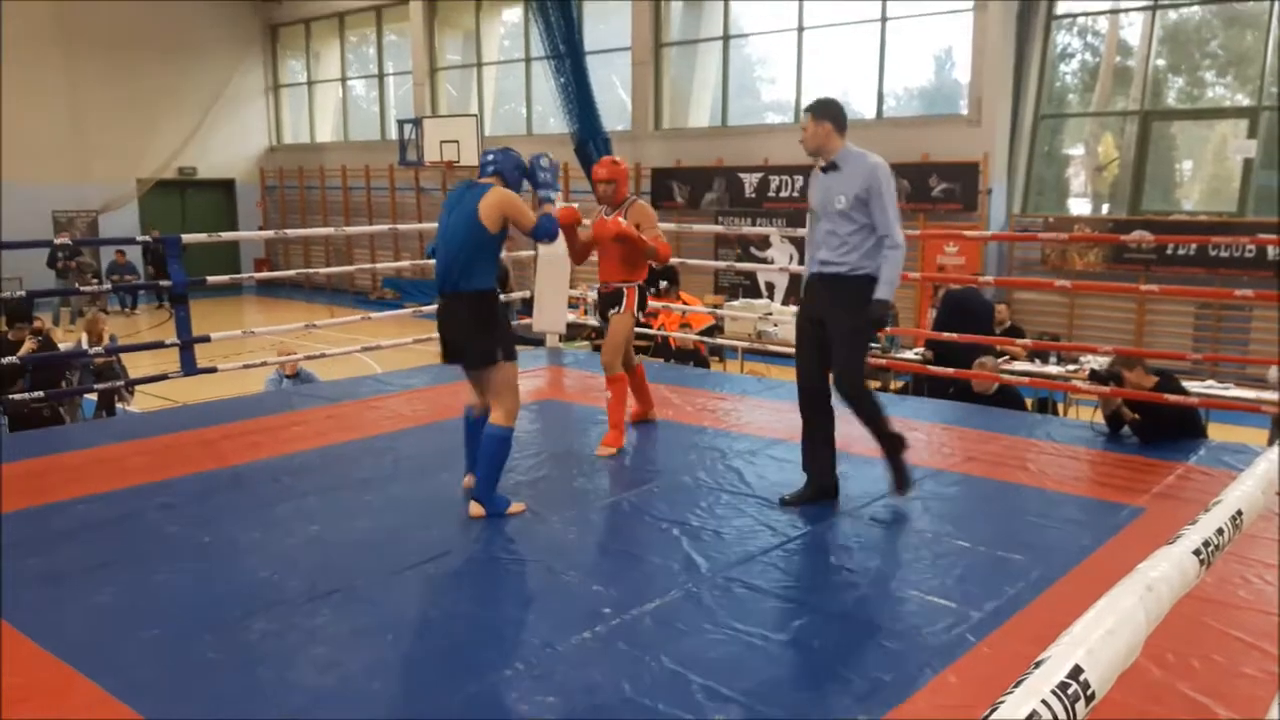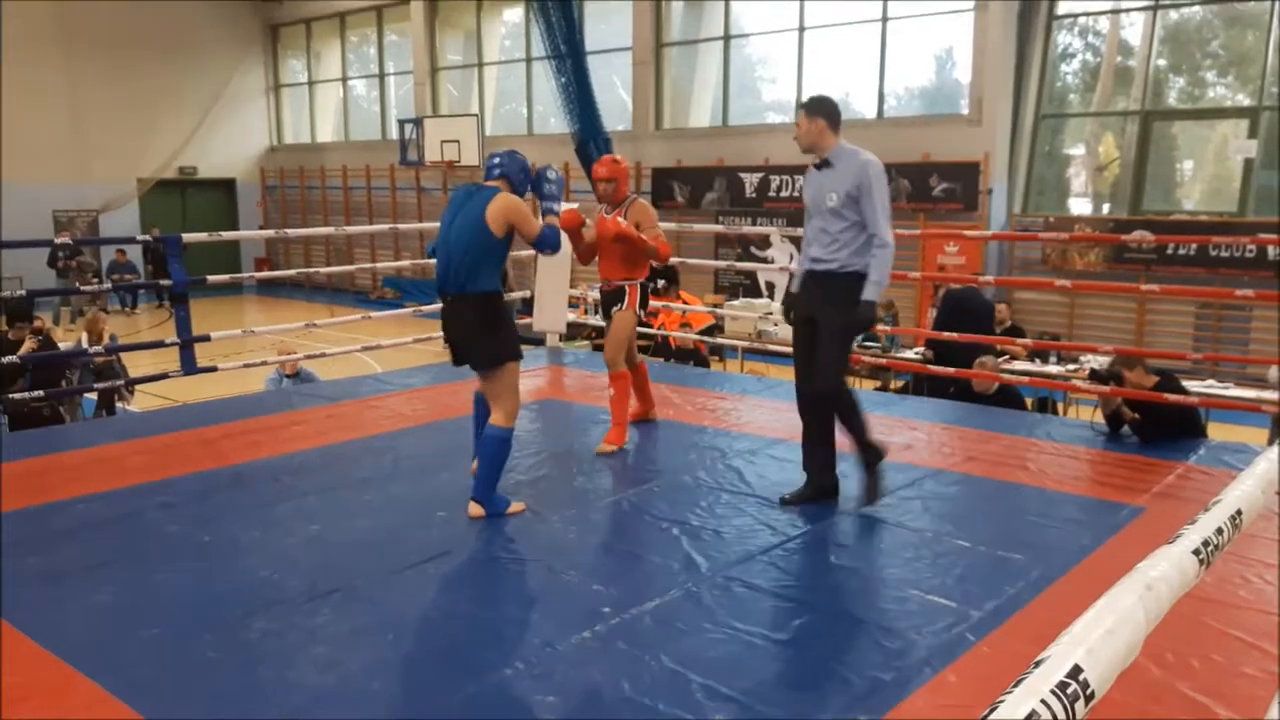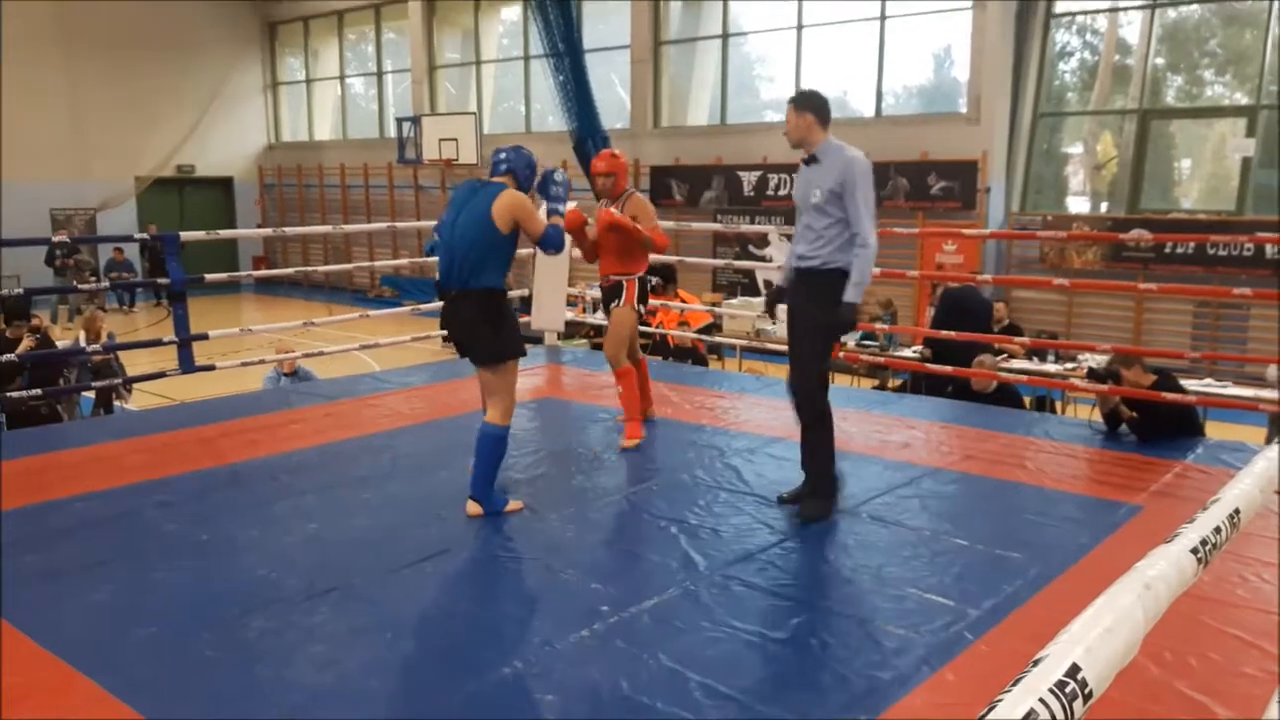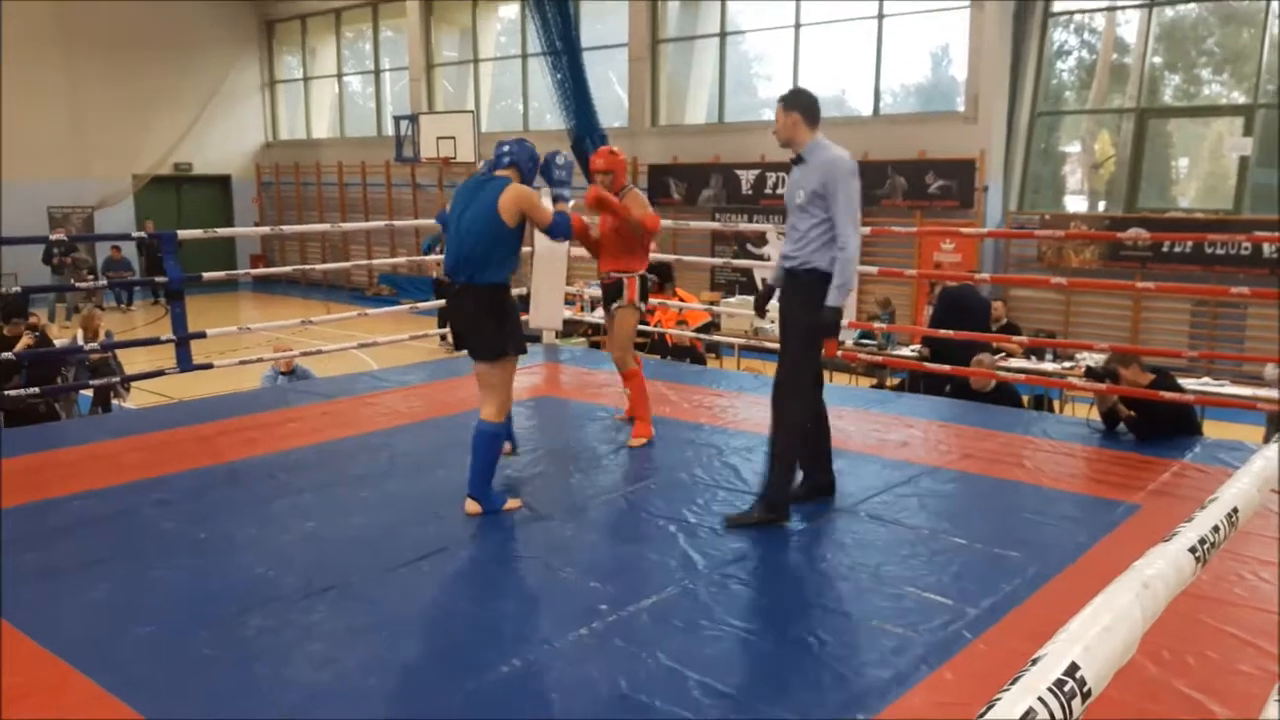
dt=0.1s
person 1, frame 1
left shoulder: (872, 169)
right shoulder: (819, 177)
left elbow: (893, 239)
left wrist: (884, 296)
left hip: (856, 290)
right hip: (821, 288)
left knee: (850, 383)
right knee: (810, 386)
left ankle: (892, 449)
right ankle: (820, 479)
person 1, frame 2
left shoulder: (864, 166)
right shoulder: (814, 174)
left elbow: (882, 238)
left wrist: (871, 297)
right wrist: (796, 287)
left hip: (846, 287)
right hip: (813, 286)
left knee: (828, 382)
right knee: (807, 386)
left ankle: (869, 455)
right ankle: (821, 478)
person 1, frame 3
left shoulder: (850, 164)
right shoulder: (806, 169)
left elbow: (865, 237)
left wrist: (853, 297)
right wrist: (782, 281)
left hip: (831, 285)
right hip: (805, 284)
left knee: (807, 383)
right knee: (801, 385)
left ankle: (823, 485)
right ankle: (815, 479)
person 1, frame 4
left shoulder: (835, 162)
right shoulder: (799, 167)
left elbow: (848, 239)
left wrist: (835, 301)
right wrist: (775, 282)
left hip: (815, 286)
right hip: (795, 284)
left knee: (792, 387)
right knee: (803, 386)
left ankle: (774, 499)
right ankle: (818, 477)
person 2, frame 1
left shoulder: (457, 194)
right shoulder: (502, 198)
right elbow: (546, 232)
right wrist: (546, 189)
left hip: (451, 308)
right hip: (479, 309)
left knee: (482, 396)
right knee: (505, 408)
left ankle: (474, 472)
right ankle: (485, 498)
person 2, frame 2
left shoulder: (460, 196)
right shoulder: (509, 203)
left elbow: (443, 246)
right elbow: (549, 244)
right wrist: (550, 200)
left hip: (454, 309)
right hip: (484, 310)
left knee: (490, 387)
right knee: (506, 409)
left ankle: (483, 456)
right ankle: (484, 498)
person 2, frame 3
left shoulder: (464, 191)
right shoulder: (514, 200)
left elbow: (443, 233)
right elbow: (553, 243)
right wrist: (557, 199)
left hip: (455, 304)
right hip: (486, 307)
left knee: (493, 387)
right knee: (500, 406)
left ankle: (490, 450)
right ankle: (482, 497)
person 2, frame 4
left shoulder: (468, 185)
right shoulder: (519, 193)
left elbow: (446, 221)
right elbow: (561, 230)
right wrist: (560, 185)
left hip: (459, 299)
right hip: (490, 301)
left knee: (493, 387)
right knee: (496, 402)
left ankle: (501, 440)
right ankle: (479, 494)
person 3, frame 1
left shoulder: (639, 211)
right shoulder: (599, 214)
left elbow: (663, 254)
right elbow: (578, 257)
left wrist: (631, 235)
right wrist: (569, 229)
left hip: (628, 293)
right hip: (606, 293)
left knee: (610, 360)
right knee: (625, 357)
left ankle: (615, 434)
right ankle: (646, 408)
person 3, frame 2
left shoulder: (639, 209)
right shoulder: (601, 213)
left elbow: (663, 254)
right elbow: (585, 258)
left wrist: (631, 236)
right wrist: (573, 232)
left hip: (630, 291)
right hip: (608, 291)
left knee: (613, 357)
right knee: (629, 356)
left ankle: (618, 431)
right ankle: (646, 408)
person 3, frame 3
left shoulder: (636, 203)
right shoulder: (603, 210)
left elbow: (661, 244)
right elbow: (591, 255)
left wrist: (626, 226)
right wrist: (577, 230)
left hip: (629, 286)
right hip: (611, 286)
left knee: (615, 353)
right knee: (629, 350)
left ankle: (634, 425)
right ankle: (644, 407)
person 3, frame 4
left shoulder: (632, 198)
right shoulder: (603, 205)
left elbow: (651, 227)
left wrist: (611, 204)
right wrist: (582, 233)
left hip: (630, 284)
right hip: (610, 284)
left knee: (620, 354)
right knee: (622, 349)
left ankle: (643, 424)
right ankle: (638, 406)
